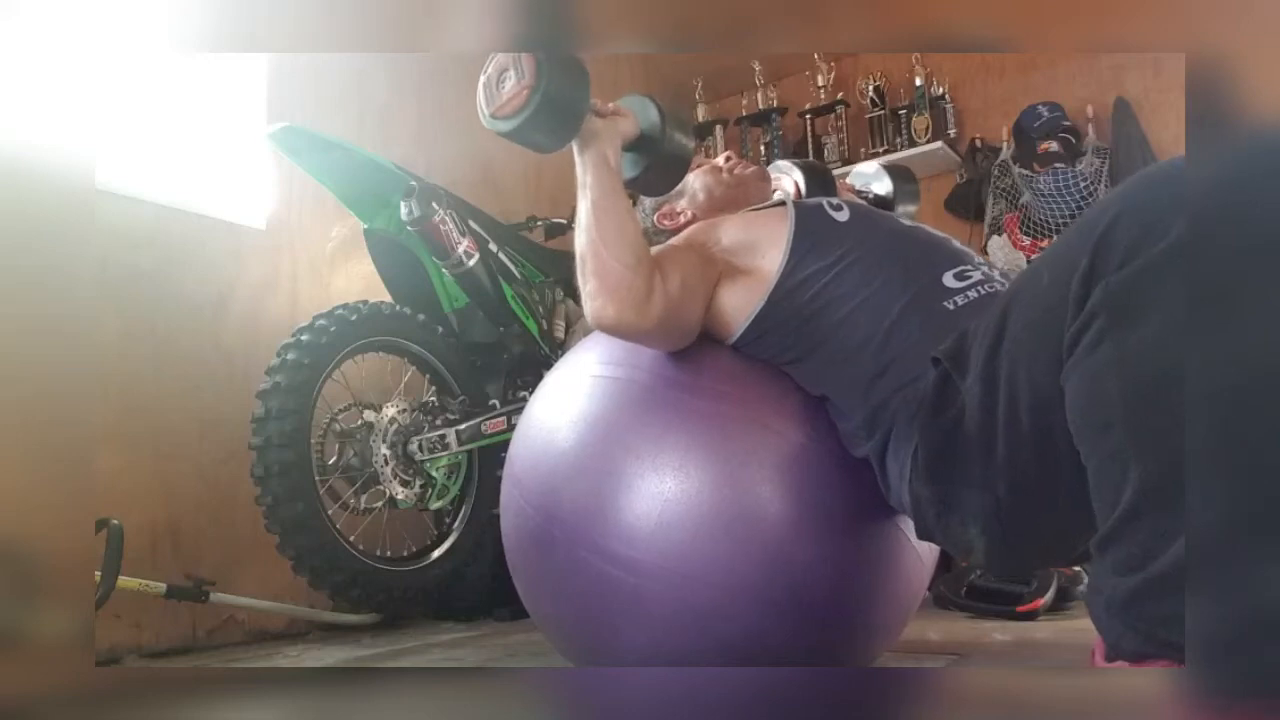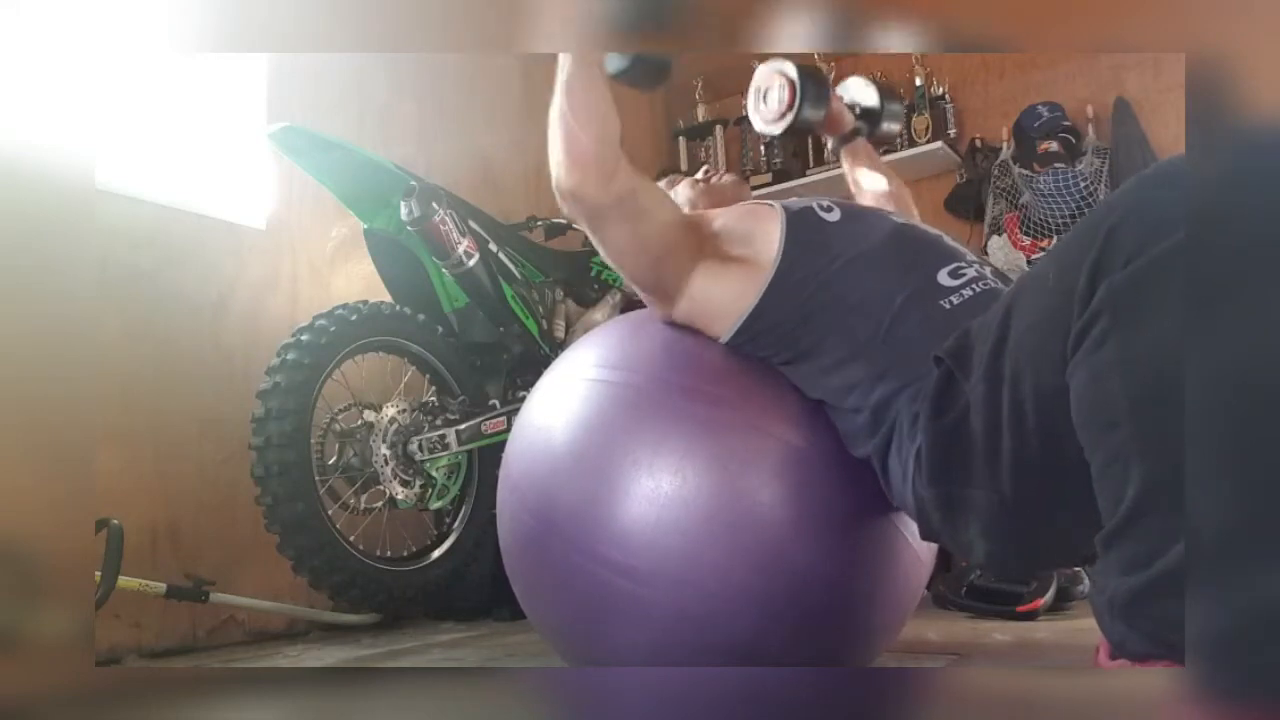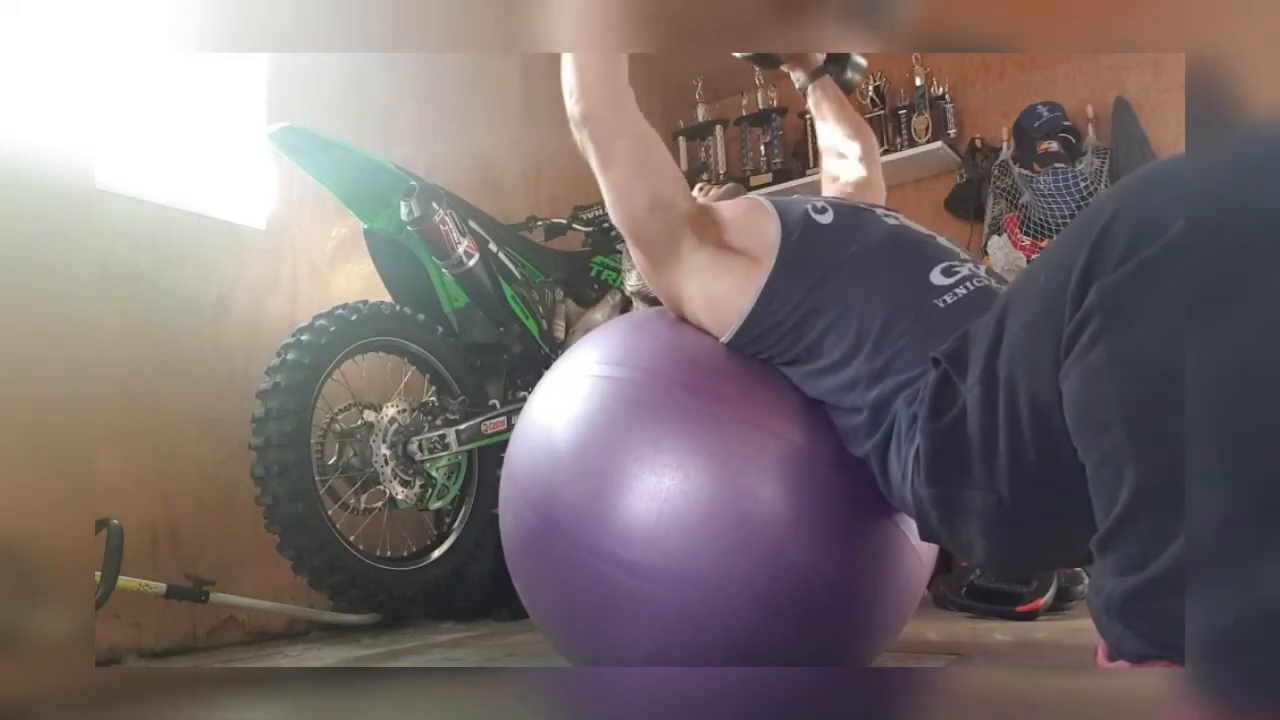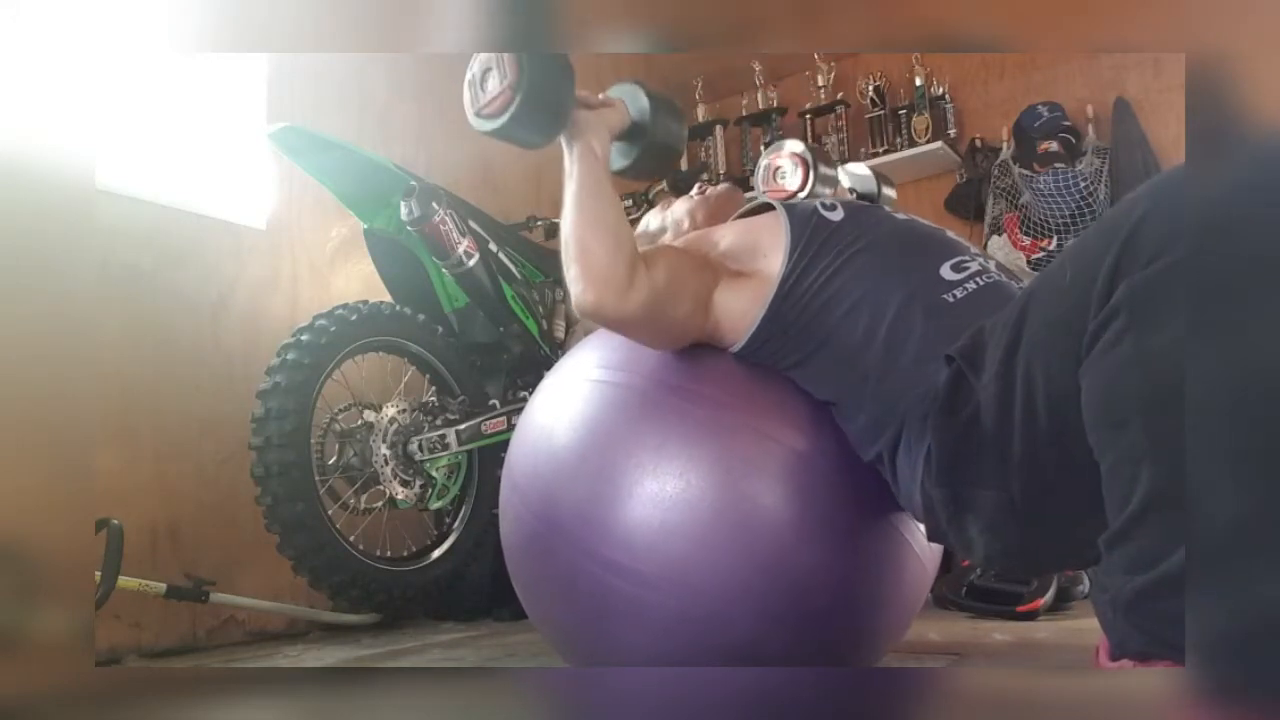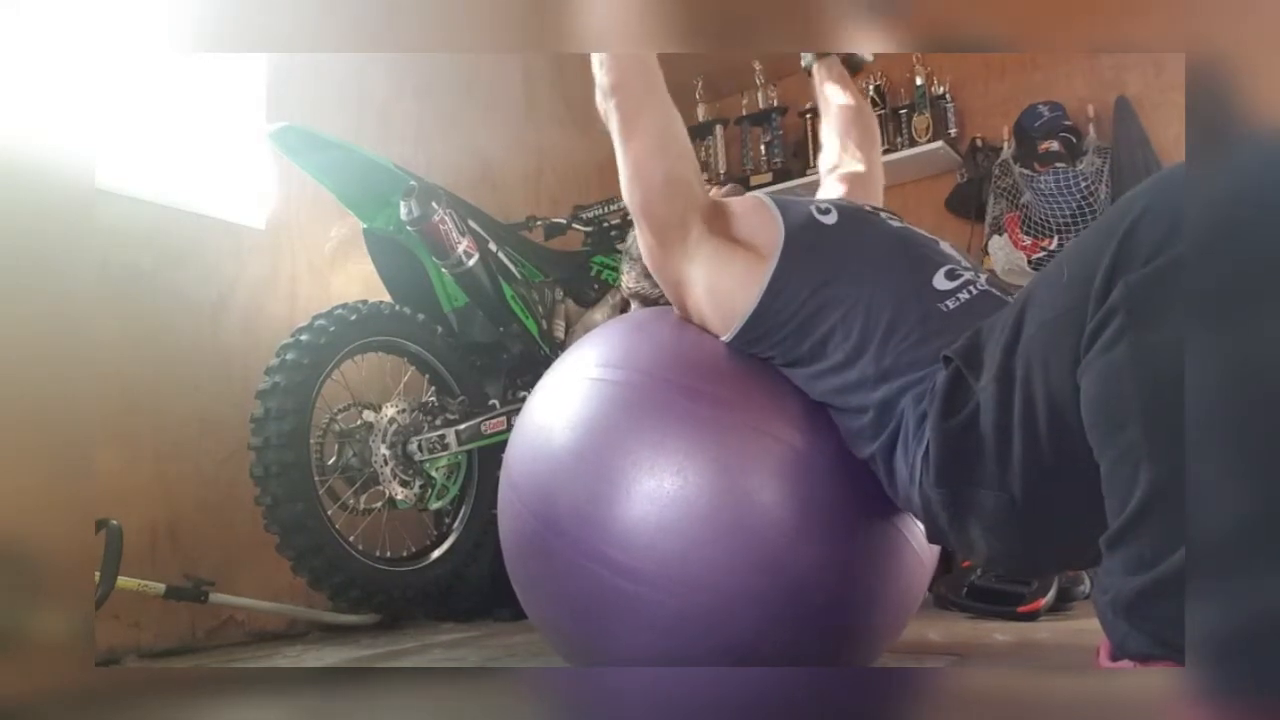
dt=1s
person 1, frame 1
left shoulder: (800, 239)
right shoulder: (707, 250)
right elbow: (622, 304)
left wrist: (857, 213)
right wrist: (597, 149)
right hip: (967, 428)
right knee: (1161, 212)
person 1, frame 2
left shoulder: (788, 241)
right shoulder: (692, 255)
left elbow: (894, 206)
right elbow: (588, 180)
left wrist: (846, 134)
right wrist: (579, 57)
right hip: (966, 428)
person 1, frame 3
left shoulder: (799, 230)
right shoulder: (687, 252)
left elbow: (856, 156)
right elbow: (598, 116)
left wrist: (810, 73)
right hip: (963, 428)
right knee: (1162, 207)
person 1, frame 4
left shoulder: (776, 245)
right shoulder: (698, 264)
right elbow: (608, 291)
left wrist: (835, 206)
right wrist: (585, 139)
right hip: (969, 420)
right knee: (1172, 222)
right ankle: (1151, 645)
person 1, frame 5
right shoulder: (692, 248)
left elbow: (853, 154)
right elbow: (624, 93)
left wrist: (823, 59)
right hip: (970, 432)
right ankle: (1153, 643)
